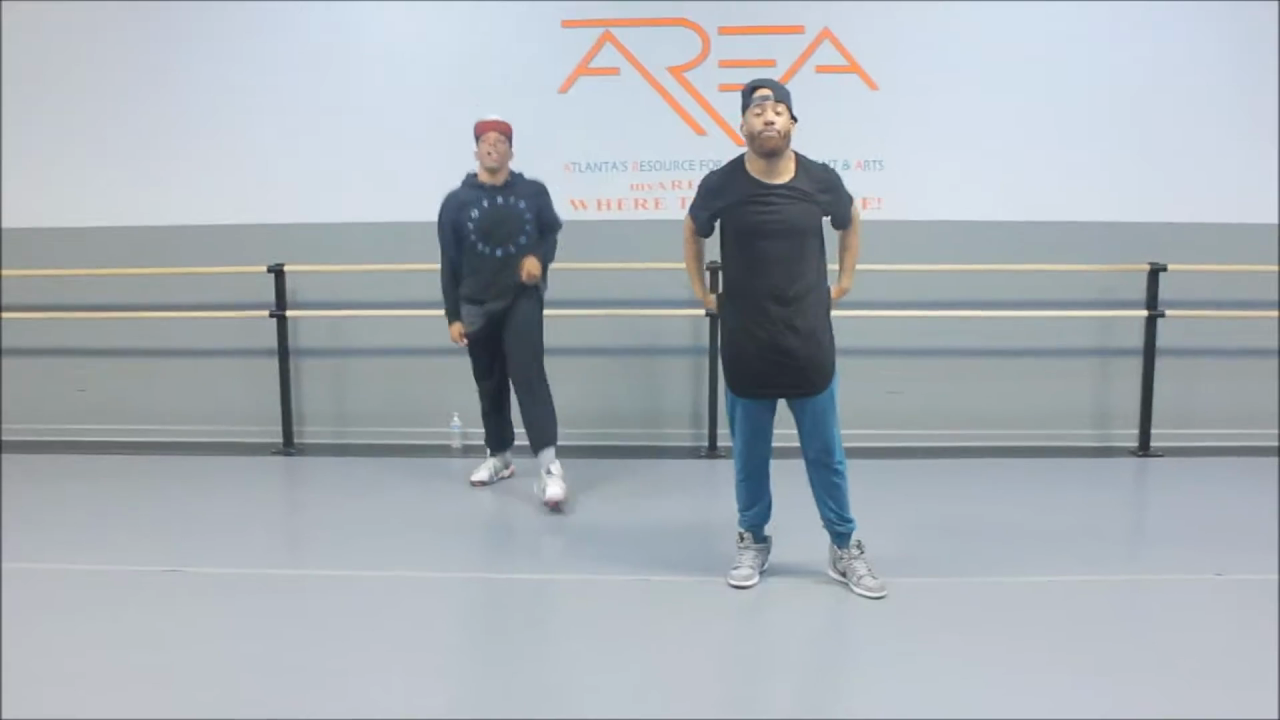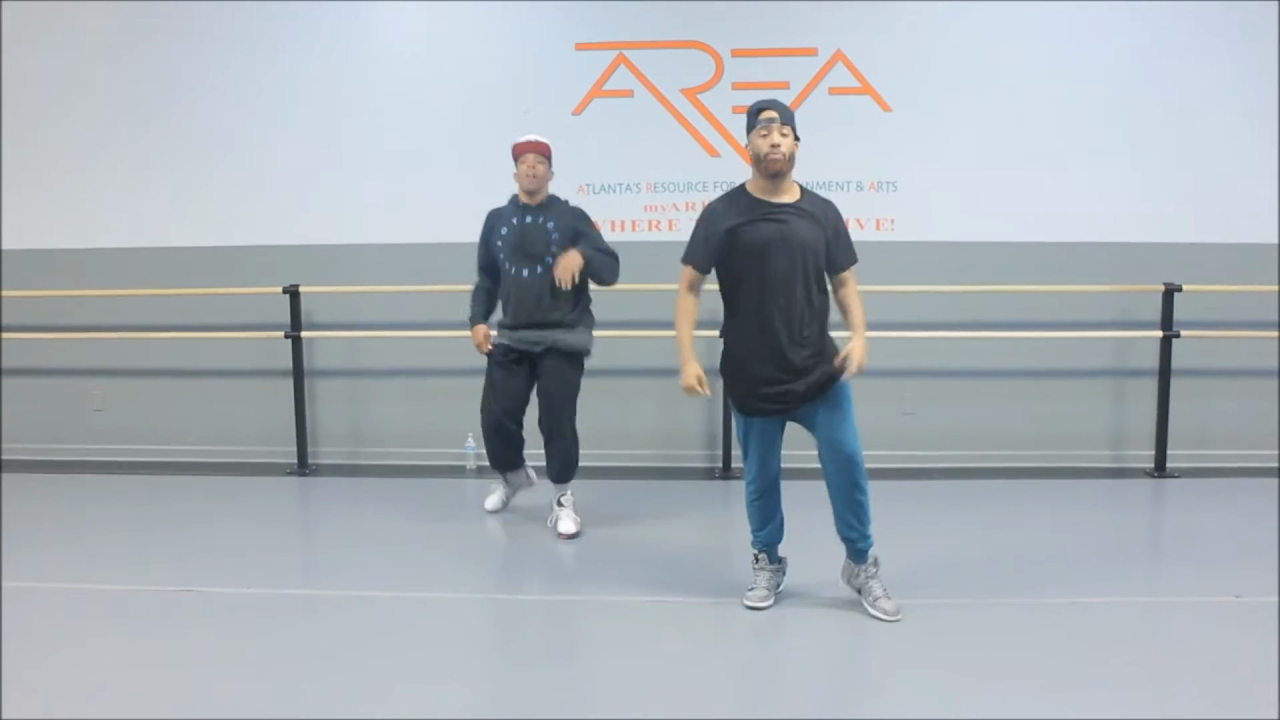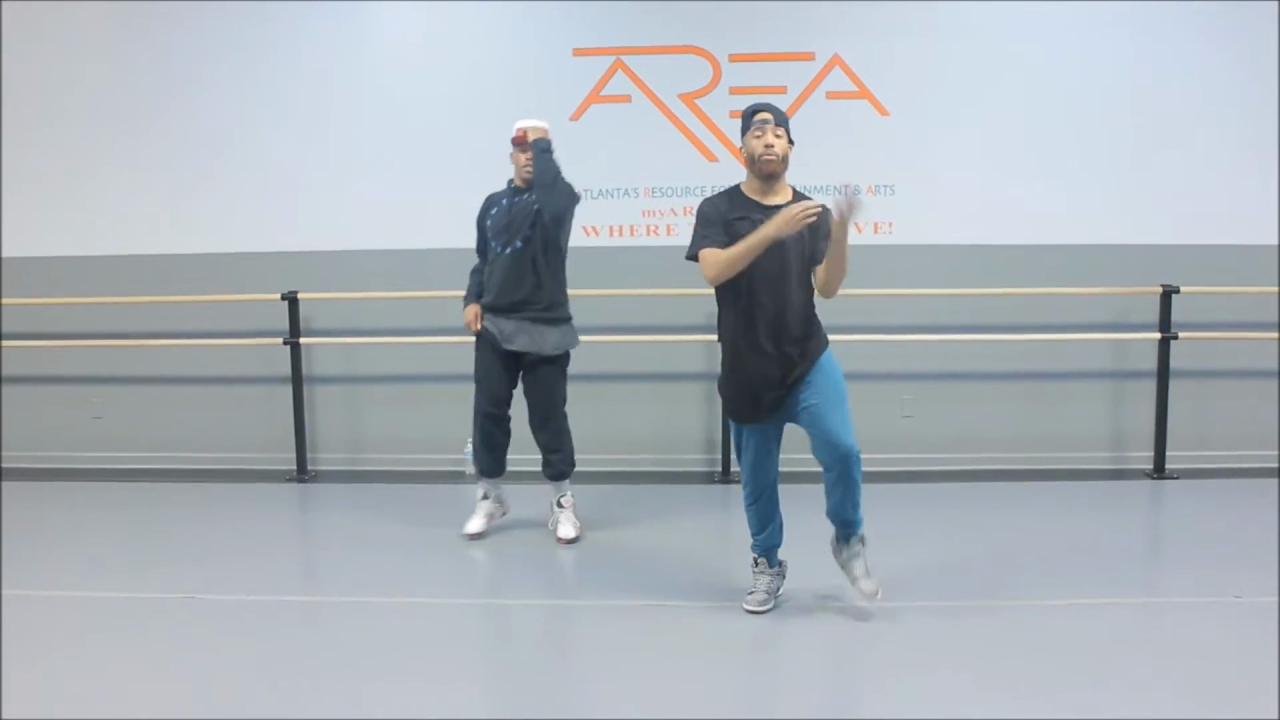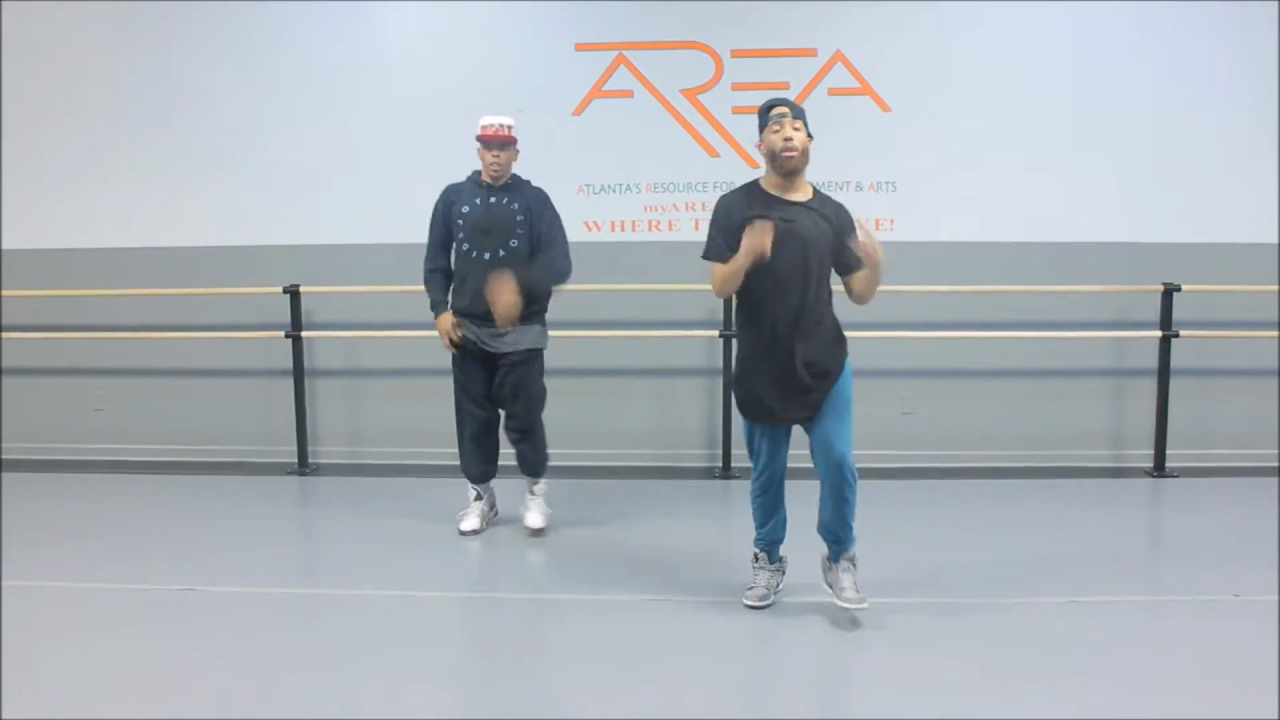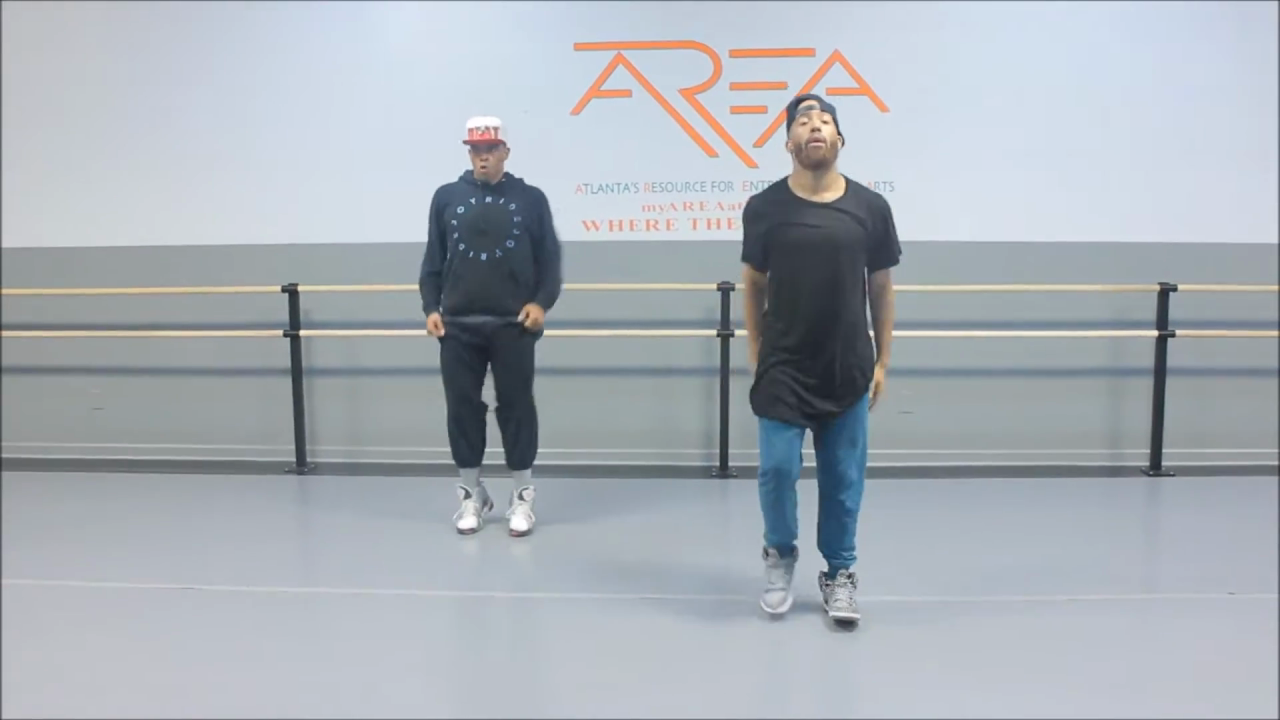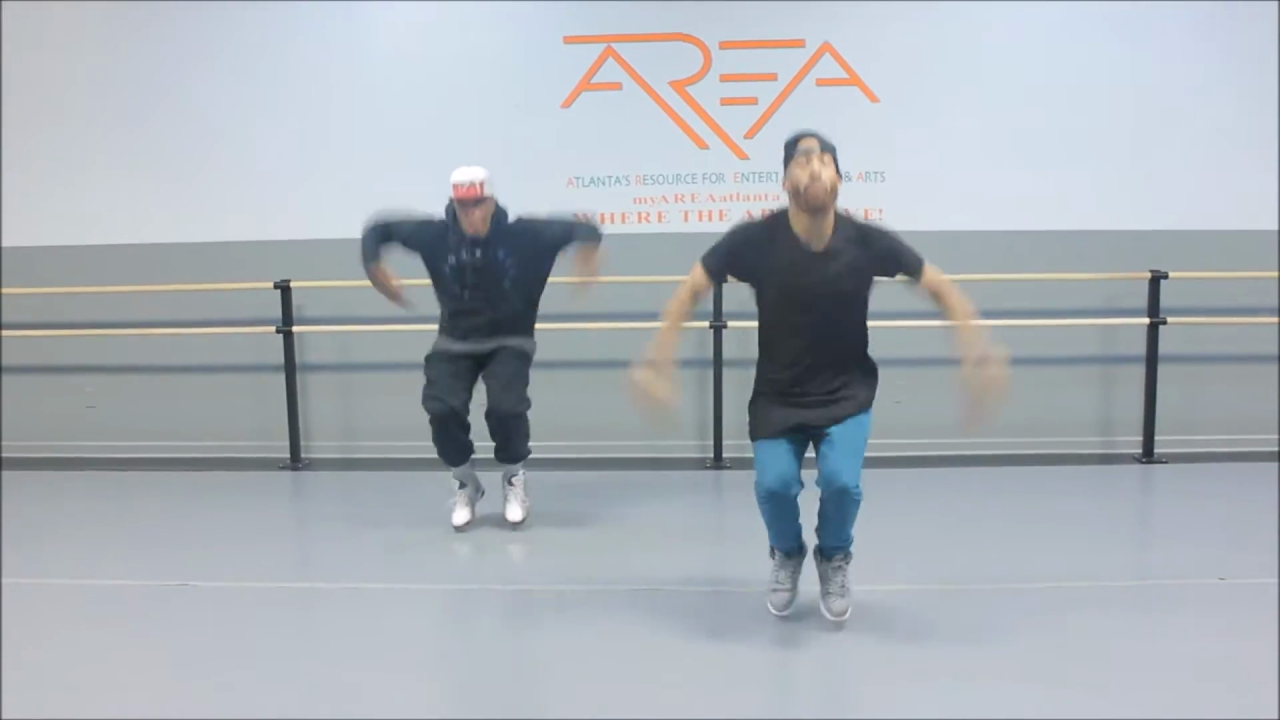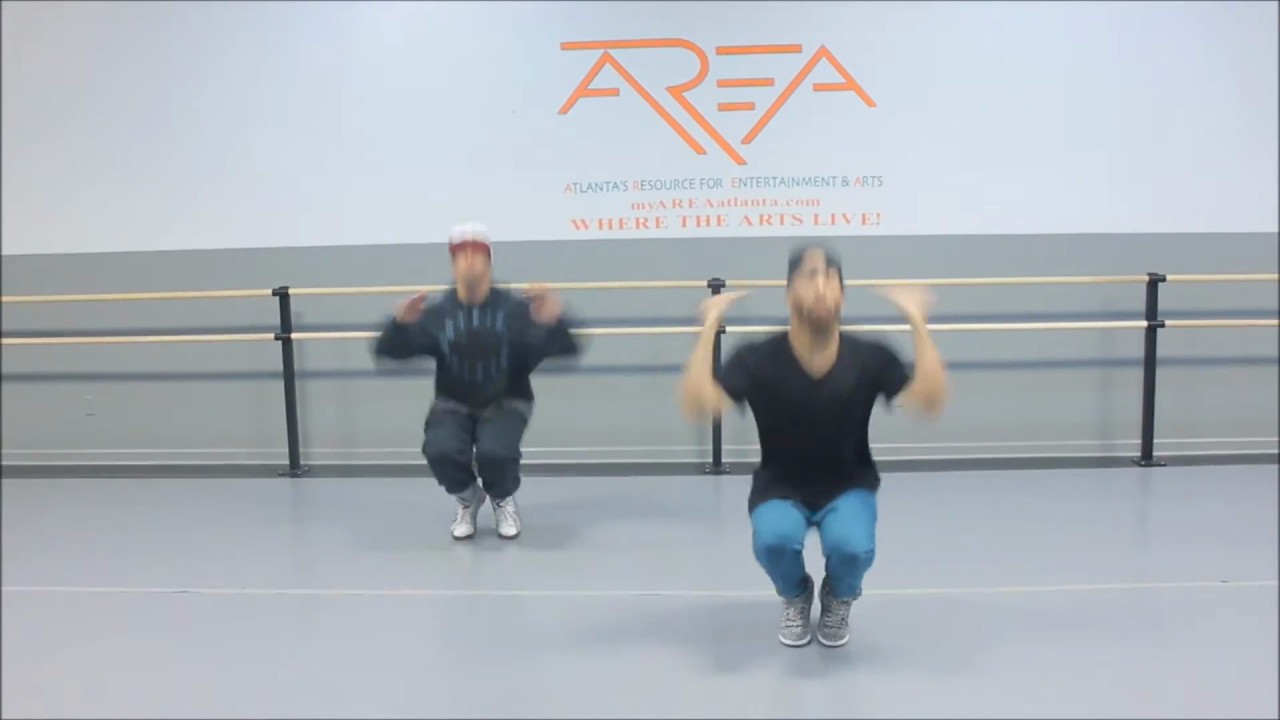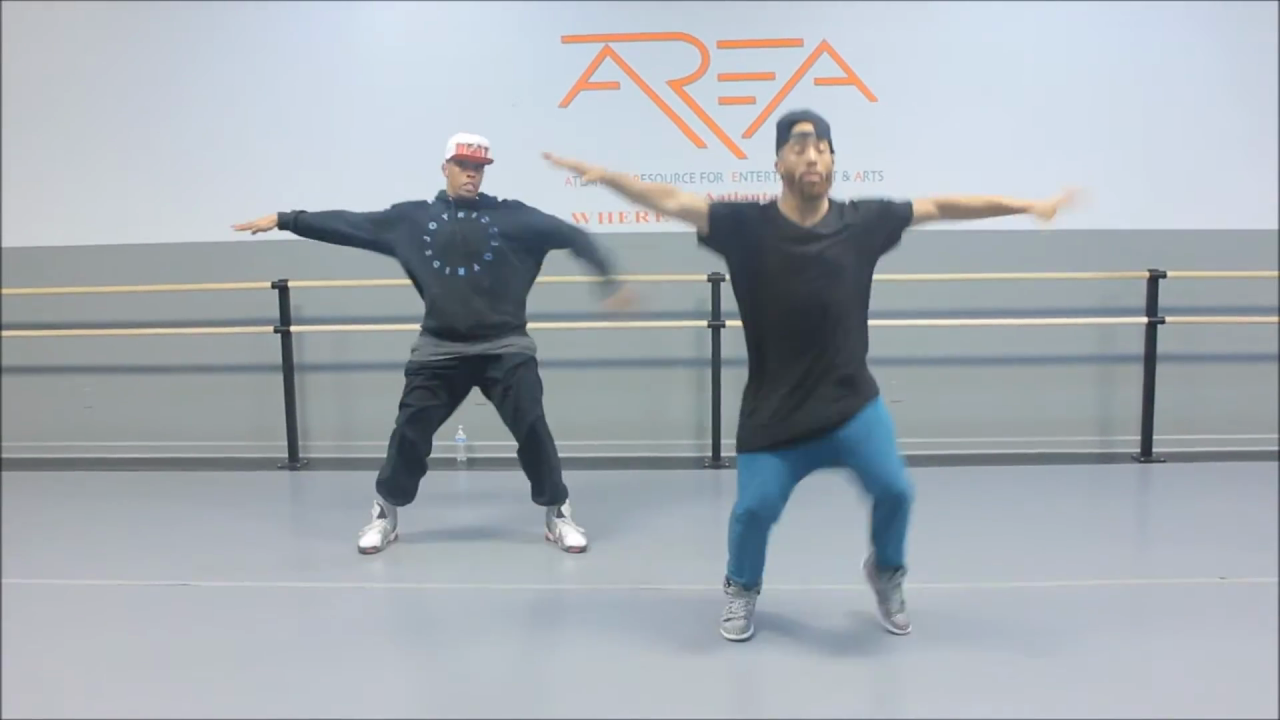
dt=0.4s
person 1, frame 1
left shoulder: (821, 180)
right shoulder: (720, 184)
left elbow: (850, 221)
right elbow: (693, 230)
left wrist: (844, 280)
right wrist: (701, 291)
left hip: (809, 343)
right hip: (746, 346)
left knee: (825, 451)
right knee: (749, 452)
left ankle: (845, 549)
right ankle: (752, 542)
person 1, frame 2
left shoulder: (822, 212)
right shoulder: (723, 213)
left elbow: (844, 282)
right elbow: (689, 287)
left wrist: (859, 336)
right wrist: (686, 356)
left hip: (817, 365)
right hip: (751, 372)
left knee: (846, 460)
right knee: (761, 474)
left ankle: (861, 565)
right ankle: (768, 563)
person 1, frame 3
left shoulder: (811, 211)
right shoulder: (717, 209)
left elbow: (828, 287)
right elbow: (714, 271)
left wrist: (840, 232)
right wrist: (772, 230)
left hip: (808, 357)
right hip: (747, 368)
left knee: (841, 450)
right knee: (757, 476)
left ankle: (848, 539)
right ankle: (767, 565)
person 1, frame 4
left shoulder: (832, 212)
right shoulder: (735, 205)
left elbow: (861, 294)
right elbow: (721, 285)
left wrist: (872, 262)
right wrist: (746, 255)
left hip: (825, 363)
right hip: (762, 368)
left knee: (838, 465)
right knee: (767, 471)
left ankle: (839, 559)
right ankle: (768, 560)
person 1, frame 5
left shoulder: (870, 207)
right shoulder: (764, 207)
left elbow: (880, 283)
left wrist: (882, 357)
right wrist: (755, 353)
left hip: (848, 369)
right hip: (784, 367)
left knee: (843, 478)
right knee: (777, 467)
left ankle: (839, 574)
right ankle: (780, 555)
person 1, frame 6
left shoulder: (869, 242)
right shoulder: (756, 238)
left elbow: (935, 283)
right elbow: (691, 289)
left wrist: (973, 342)
right wrist: (659, 357)
left hip: (847, 391)
right hip: (779, 396)
left knee: (842, 483)
right knee: (774, 484)
left ankle: (833, 558)
right ankle: (787, 556)
person 1, frame 7
left shoulder: (871, 358)
right shoulder: (757, 360)
left elbow: (932, 400)
right elbow: (696, 404)
left wrist: (918, 325)
right wrist: (708, 326)
left hip: (847, 487)
right hip: (782, 488)
left knee: (849, 548)
right knee: (775, 542)
left ankle: (838, 599)
right ankle: (795, 596)
person 1, frame 8
left shoulder: (864, 222)
right shoulder: (746, 223)
left elbow: (939, 207)
right elbow: (670, 201)
left wrist: (1023, 203)
right wrist: (602, 174)
left hip: (851, 402)
right hip: (774, 412)
left knee: (895, 492)
right knee: (754, 509)
left ankle: (887, 574)
right ankle: (742, 590)
person 2, frame 1
left shoulder: (533, 192)
right shoulder: (457, 202)
left elbow: (552, 231)
right elbow: (450, 265)
left wrist: (540, 258)
right wrist: (454, 317)
left hip: (522, 300)
right hip: (478, 307)
left knee: (528, 377)
right knee: (491, 386)
left ankle: (549, 468)
right ankle: (499, 457)
person 2, frame 2
left shoulder: (571, 217)
right shoulder: (497, 220)
left elbow: (609, 269)
right elbow: (486, 279)
left wrist: (582, 255)
right wrist: (478, 321)
left hip: (562, 337)
right hip: (512, 337)
left knee: (557, 419)
right knee: (496, 415)
left ankle: (563, 499)
right ankle: (512, 476)
person 2, frame 3
left shoulder: (557, 196)
right shoulder: (492, 203)
left elbow: (554, 201)
left wrist: (544, 145)
right wrist: (472, 299)
left hip: (544, 325)
right hip: (494, 324)
left knee: (547, 416)
right knee: (489, 410)
left ankle: (562, 501)
right ankle: (489, 498)
person 2, frame 4
left shoulder: (534, 198)
right shoulder: (454, 196)
left elbow: (558, 262)
right elbow: (436, 259)
left wrist: (521, 288)
right wrist: (440, 308)
left hip: (521, 329)
right hip: (469, 329)
left knee: (524, 414)
right knee: (474, 416)
left ankle: (535, 492)
right ankle: (481, 497)
person 2, frame 5
left shoulder: (529, 198)
right shoulder: (446, 197)
left elbow: (549, 257)
right elbow: (433, 259)
left wrist: (541, 301)
right wrist: (431, 307)
left hip: (511, 323)
right hip: (459, 324)
left knee: (516, 406)
right knee: (462, 408)
left ankle: (521, 495)
right ankle: (472, 494)
person 2, frame 6
left shoulder: (521, 235)
right shoulder: (435, 233)
left elbow: (577, 229)
right elbow: (379, 229)
left wrist: (588, 246)
right wrist: (374, 267)
left hip: (508, 341)
right hip: (455, 343)
left knee: (506, 410)
right knee: (442, 410)
left ankle: (514, 481)
right ankle: (466, 485)
person 2, frame 7
left shoulder: (514, 309)
right shoulder: (435, 315)
left elbow: (567, 349)
right elbow: (386, 352)
left wrist: (553, 320)
right wrist: (401, 321)
left hip: (504, 404)
right hip: (454, 406)
left knee: (496, 452)
right knee: (440, 450)
left ankle: (503, 500)
right ankle: (467, 498)
person 2, frame 8
left shoulder: (512, 215)
right shoulder: (411, 218)
left elbow: (568, 235)
right elbow: (349, 225)
left wrist: (607, 280)
right wrist: (283, 219)
left hip: (505, 345)
right hip: (439, 347)
left knee: (531, 427)
right knee: (410, 432)
left ankle: (557, 515)
right ankle: (384, 515)
